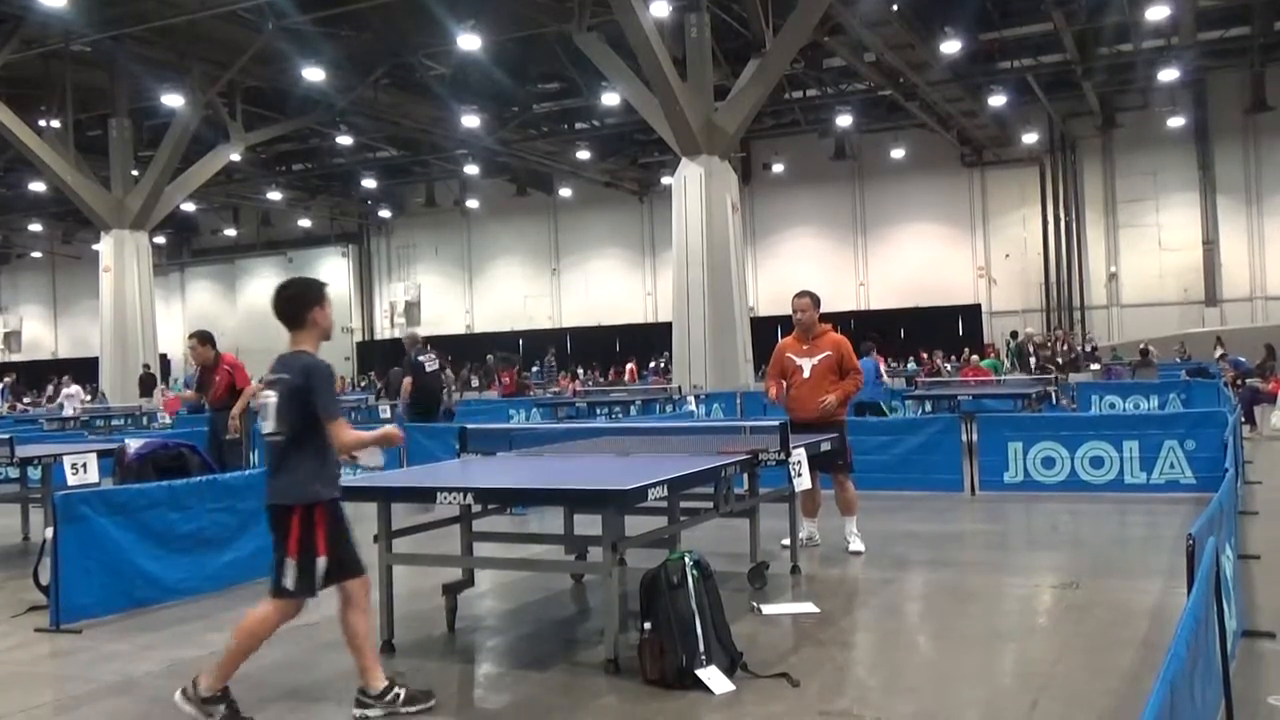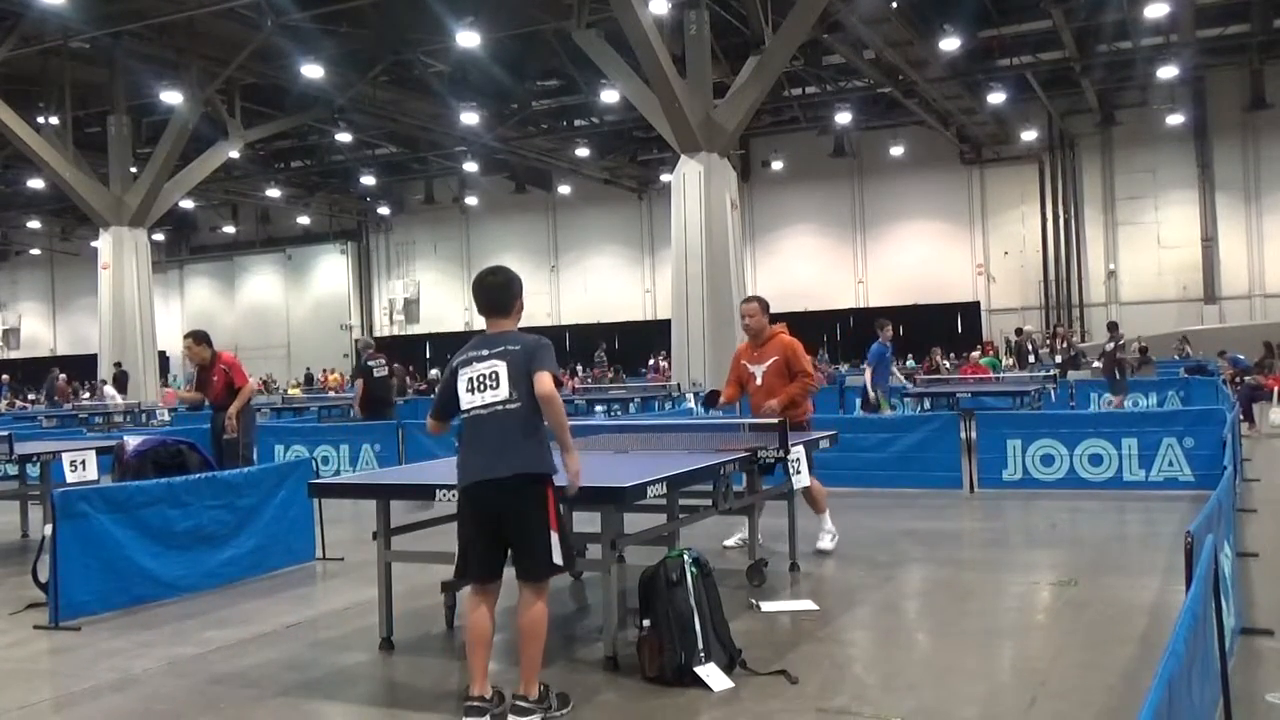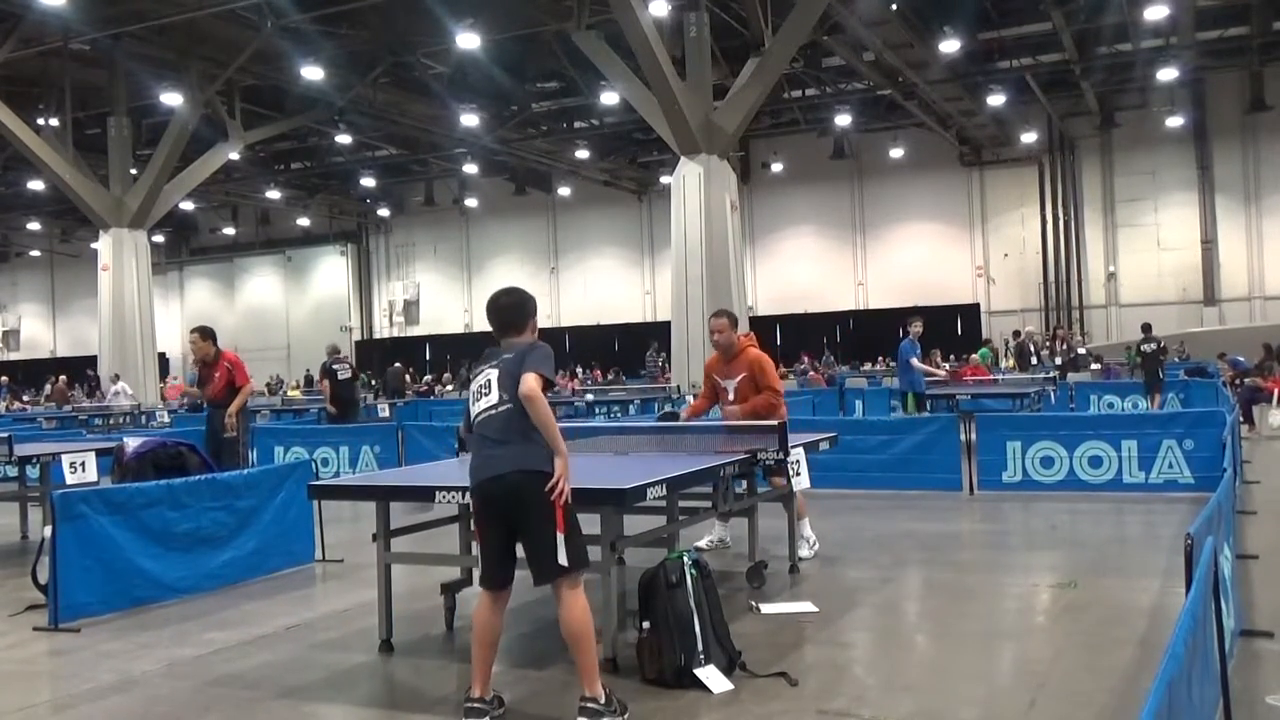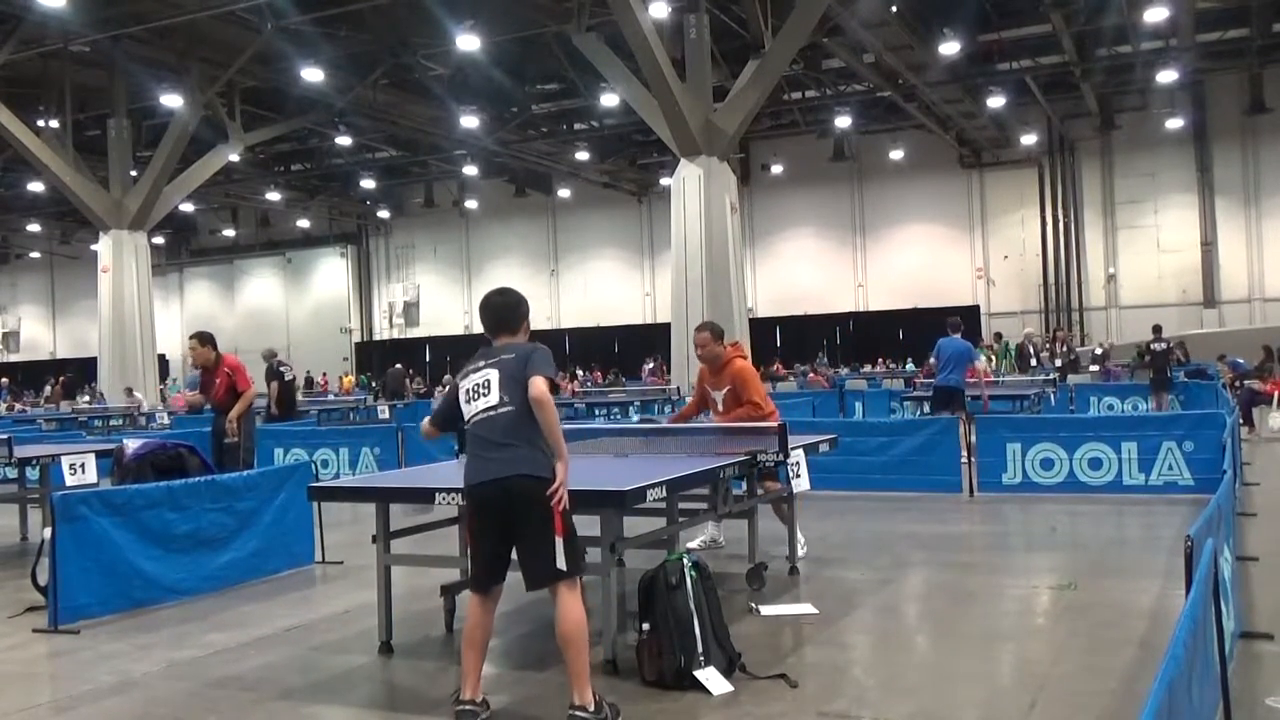
dt=1s
person 1, frame 1
left shoulder: (280, 370)
right shoulder: (314, 370)
left elbow: (290, 436)
right elbow: (343, 438)
left wrist: (332, 446)
right wrist: (381, 435)
left hip: (307, 497)
right hip: (304, 501)
left knee: (355, 587)
right knee: (285, 603)
person 1, frame 2
left shoulder: (461, 359)
right shoulder: (534, 346)
left elbow: (434, 425)
right elbow: (544, 391)
right wrist: (568, 449)
left hip: (474, 483)
right hip: (526, 478)
left knee: (482, 589)
right knee: (535, 586)
person 1, frame 3
left shoulder: (480, 371)
right shoulder: (536, 351)
left elbow: (467, 431)
right elbow: (529, 390)
right wrist: (561, 453)
left hip: (484, 483)
right hip: (531, 476)
left knee: (493, 589)
right knee: (567, 583)
person 1, frame 4
left shoulder: (467, 374)
right shoulder: (533, 353)
left elbow: (430, 428)
right elbow: (539, 394)
left wrist: (441, 413)
right wrist: (561, 458)
left hip: (480, 487)
right hip: (531, 480)
left knee: (483, 592)
right knee: (565, 587)
person 2, frame 1
left shoulder: (837, 342)
right shoulder: (784, 346)
left elbow: (855, 376)
right elbow: (773, 377)
left wrist: (837, 396)
right wrist: (773, 390)
left hip: (830, 422)
right hip: (798, 423)
left knee: (841, 477)
left ankle: (852, 534)
right ankle: (809, 532)
person 2, frame 2
left shoulder: (787, 344)
right shoulder: (741, 353)
left elbow: (807, 378)
right elbow: (735, 386)
left wrist: (781, 401)
right wrist: (723, 398)
left hip: (793, 422)
left ankle: (827, 529)
right ankle: (749, 531)
person 2, frame 3
left shoulder: (756, 358)
right shoulder: (712, 364)
left elbow: (774, 396)
right elbow: (706, 398)
left wrist: (742, 409)
right wrist: (688, 415)
left knee: (780, 482)
left ankle: (806, 536)
right ankle: (720, 534)
person 2, frame 4
left shoulder: (741, 369)
right shoulder: (704, 372)
left elbow: (756, 408)
right elbow: (698, 404)
left wrist: (724, 419)
right wrist: (675, 418)
left knee: (770, 485)
left ankle: (797, 537)
right ankle: (714, 534)
